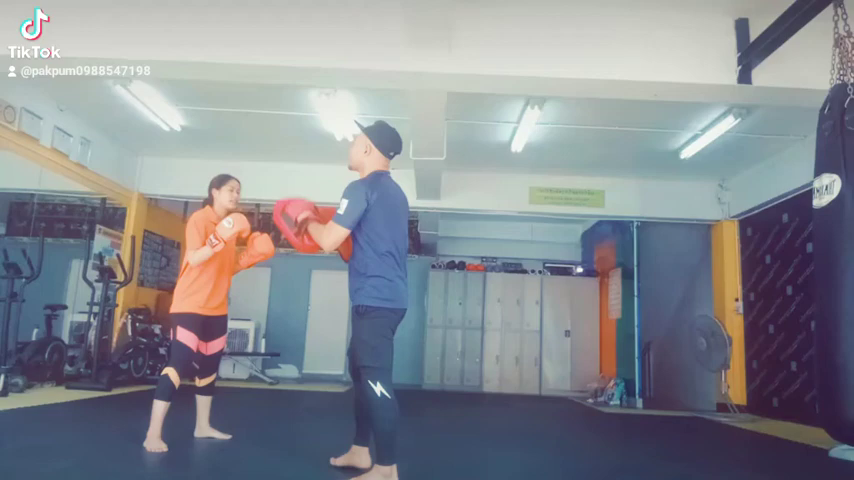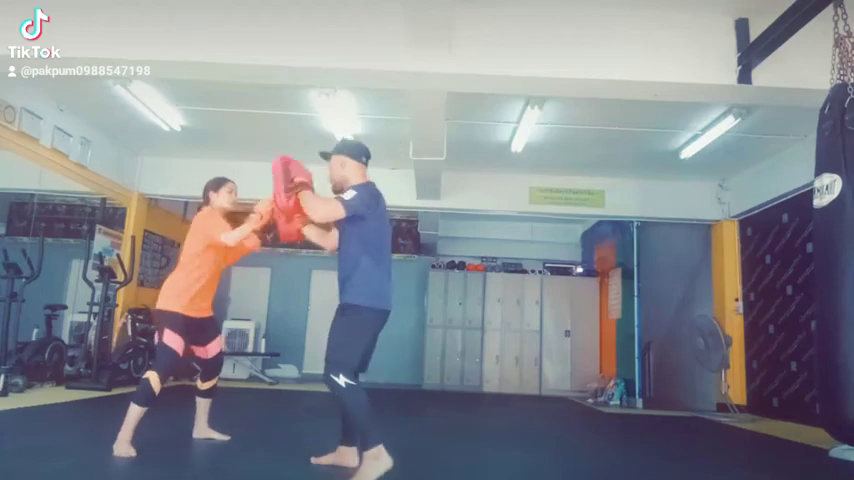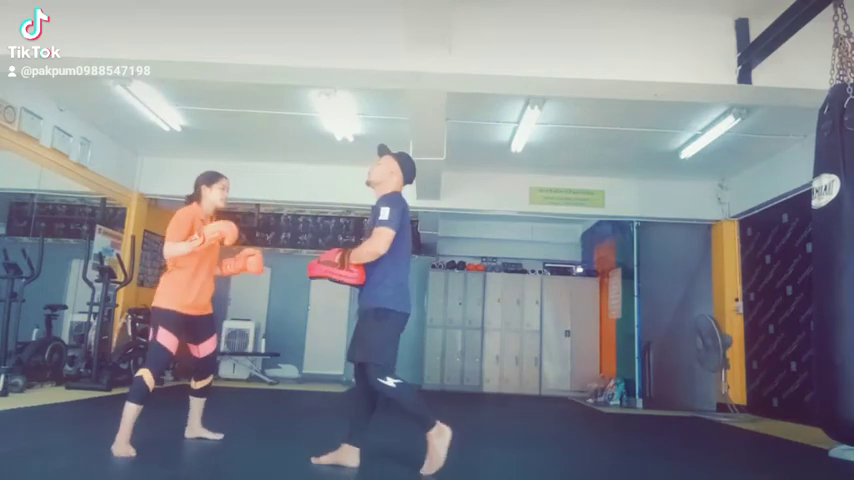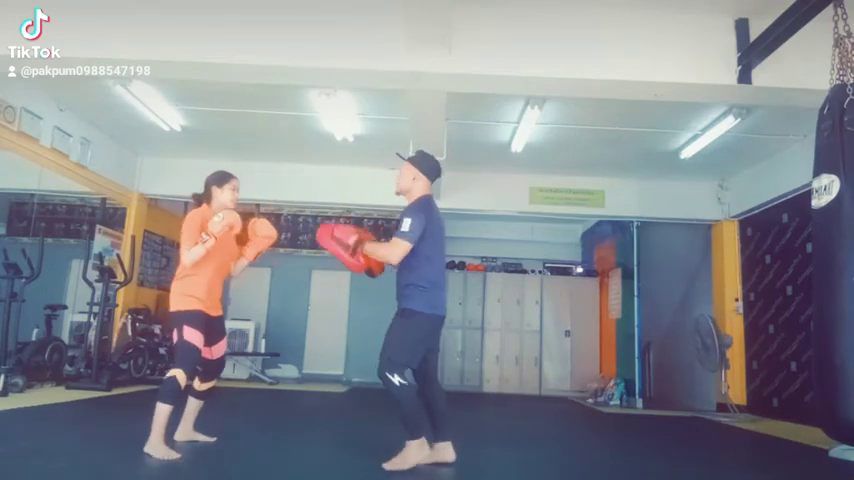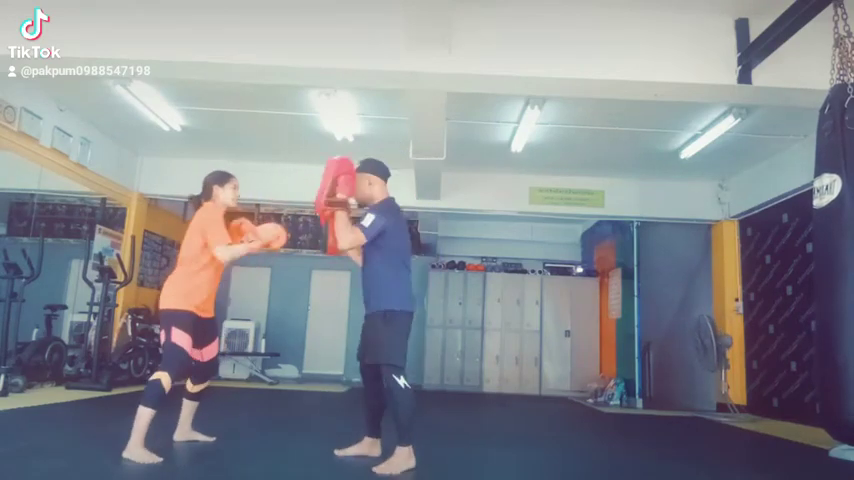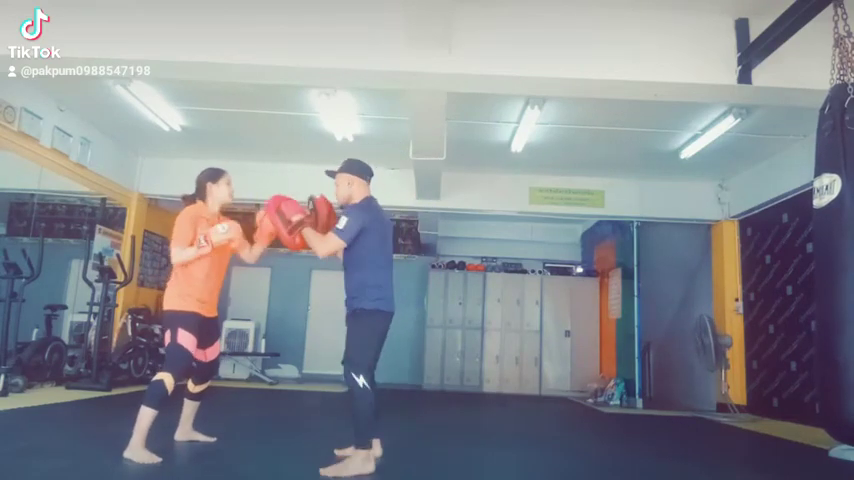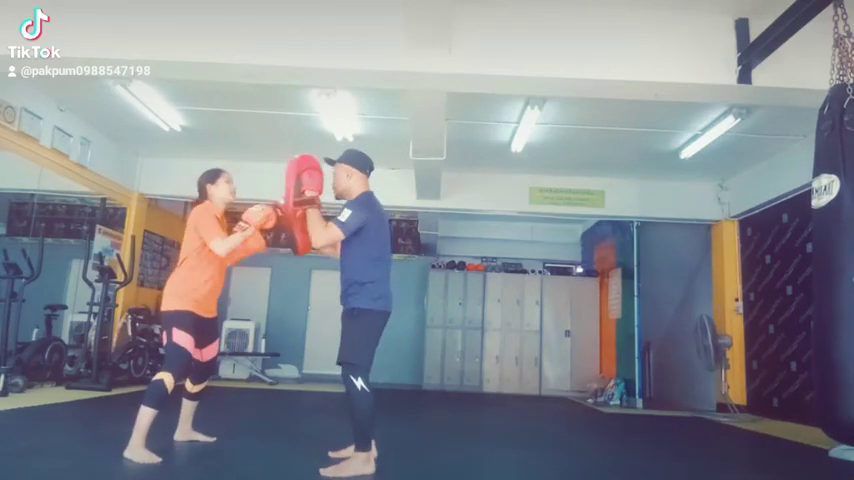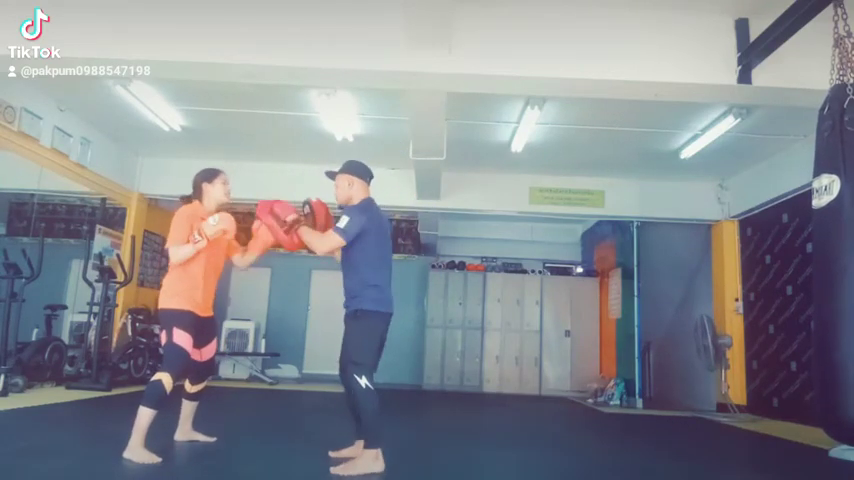
dt=0.7s
person 1, frame 1
left shoulder: (361, 189)
right shoulder: (393, 191)
left elbow: (329, 242)
left wrist: (308, 220)
right wrist: (329, 220)
left hip: (374, 300)
right hip: (389, 298)
left knee: (376, 381)
right knee: (362, 373)
right ankle: (361, 450)
person 1, frame 2
left shoulder: (364, 193)
right shoulder: (360, 200)
left elbow: (318, 212)
right elbow: (333, 241)
left wrist: (303, 188)
right wrist: (301, 226)
left hip: (362, 302)
right hip: (369, 301)
left knee: (338, 375)
right knee: (347, 375)
left ankle: (375, 453)
right ankle: (348, 449)
person 1, frame 3
left shoulder: (389, 202)
right shoulder: (391, 205)
left elbow: (377, 246)
left wrist: (345, 256)
right wrist: (352, 262)
left hip: (384, 306)
right hip: (377, 306)
left knee: (381, 377)
right knee: (366, 376)
left ankle: (435, 430)
right ankle: (349, 448)
person 1, frame 4
left shoulder: (417, 210)
right shoulder: (427, 210)
left elbow: (394, 254)
left wrist: (361, 245)
right wrist: (371, 248)
left hip: (418, 307)
right hip: (427, 307)
left knee: (391, 371)
right knee: (426, 376)
left ankle: (416, 443)
right ankle: (441, 446)
person 1, frame 5
left shoulder: (382, 211)
right shoulder: (383, 214)
left elbow: (346, 242)
right elbow: (362, 258)
left wrist: (339, 208)
right wrist: (342, 223)
left hip: (393, 308)
right hip: (380, 308)
left knee: (392, 374)
right knee: (370, 371)
left ankle: (405, 451)
right ankle: (371, 440)
person 1, frame 6
left shoulder: (359, 211)
right shoulder: (373, 214)
left elbow: (323, 249)
right elbow: (348, 253)
left wrist: (302, 225)
right wrist: (323, 228)
left hip: (368, 307)
right hip: (374, 306)
left knee: (356, 374)
right knee: (362, 374)
right ankle: (371, 442)
person 1, frame 7
left shoulder: (359, 207)
right shoulder: (368, 207)
left elbow: (320, 239)
right elbow: (339, 247)
left wrist: (310, 206)
right wrist: (311, 210)
left hip: (365, 306)
right hip: (364, 304)
left knee: (356, 376)
right knee: (353, 374)
right ankle: (364, 444)
person 1, frame 8
left shoulder: (360, 212)
right shoulder: (370, 215)
left elbow: (323, 246)
right elbow: (338, 247)
left wrist: (298, 225)
left hip: (368, 308)
right hip: (367, 308)
left knee: (359, 376)
right knee: (350, 374)
left ankle: (372, 454)
right ankle: (363, 442)
person 2, frame 1
left shoulder: (231, 223)
right shoulder: (199, 219)
right elbow: (194, 260)
left wrist: (252, 256)
right wrist: (221, 238)
left hip: (216, 307)
right hip: (190, 304)
left knee: (209, 365)
right knee: (180, 362)
left ankle: (203, 426)
right ankle: (153, 434)
person 2, frame 2
left shoulder: (218, 223)
right shoulder: (207, 218)
right elbow: (230, 239)
left wrist: (242, 249)
right wrist: (257, 218)
left hip: (202, 309)
right hip: (176, 304)
left knee: (213, 364)
right knee: (164, 366)
left ankle: (201, 427)
right ankle: (124, 437)
person 2, frame 3
left shoulder: (213, 224)
right shoulder: (186, 215)
right elbow: (169, 252)
left wrist: (239, 264)
right wrist: (203, 238)
left hip: (200, 307)
right hip: (172, 303)
left knee: (207, 364)
right knee: (156, 363)
left ankle: (194, 425)
right ankle: (122, 438)
person 2, frame 4
left shoulder: (229, 226)
right shoulder: (196, 218)
left elbow: (232, 270)
right elbow: (188, 259)
left wrist: (255, 246)
right wrist: (213, 235)
left hip: (211, 306)
right hip: (188, 302)
left knee: (213, 367)
right knee: (186, 363)
left ankle: (185, 429)
right ankle: (155, 440)
person 2, frame 5
left shoulder: (216, 220)
right shoulder: (207, 214)
left elbow: (217, 260)
right elbow: (223, 255)
left wrist: (247, 241)
right wrist: (256, 242)
left hip: (203, 306)
right hip: (179, 303)
left knee: (206, 367)
right knee: (174, 367)
left ankle: (184, 429)
right ankle: (135, 444)
person 2, frame 6
left shoulder: (225, 223)
right shoulder: (191, 214)
left elbow: (251, 256)
right elbow: (177, 257)
left wrist: (266, 232)
right wrist: (211, 241)
left hip: (206, 308)
right hip: (182, 304)
left knee: (206, 368)
right knee: (176, 368)
left ankle: (185, 429)
right ankle: (135, 445)
person 2, frame 7
left shoulder: (223, 221)
right shoulder: (202, 213)
right elbow: (220, 248)
left wrist: (250, 241)
right wrist: (249, 228)
left hip: (206, 307)
right hip: (181, 303)
left knee: (204, 367)
right knee: (175, 367)
left ankle: (184, 429)
right ankle: (135, 445)
person 2, frame 8
left shoulder: (221, 221)
right shoulder: (187, 213)
left elbow: (241, 260)
right elbow: (176, 256)
left wrist: (263, 239)
right wrist: (205, 236)
left hip: (202, 308)
right hip: (178, 304)
left knee: (203, 368)
right knee: (174, 367)
left ankle: (184, 429)
right ankle: (135, 445)
